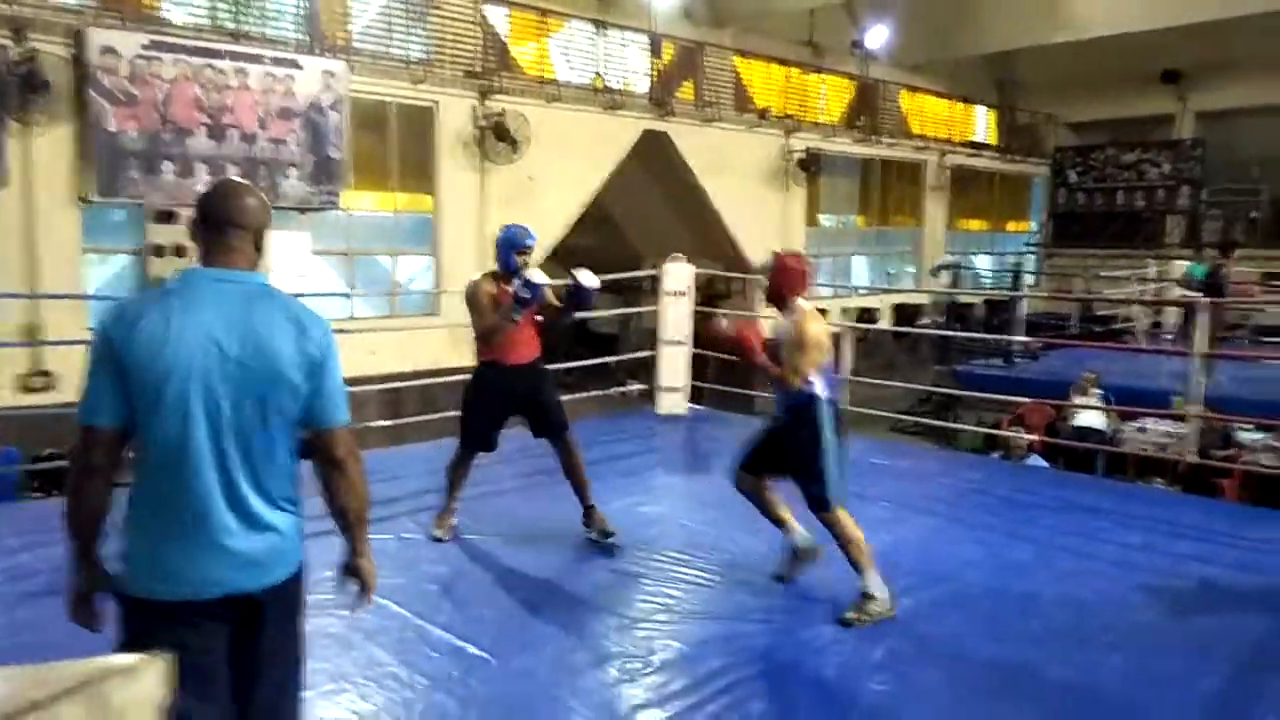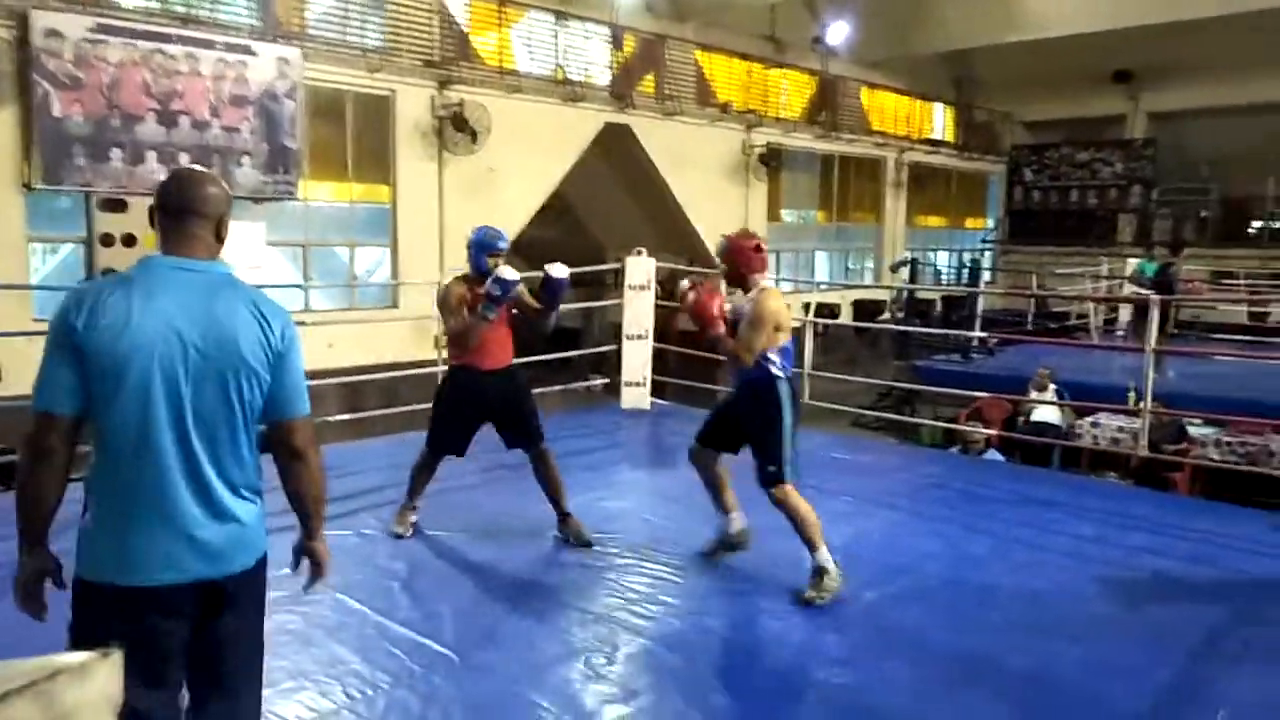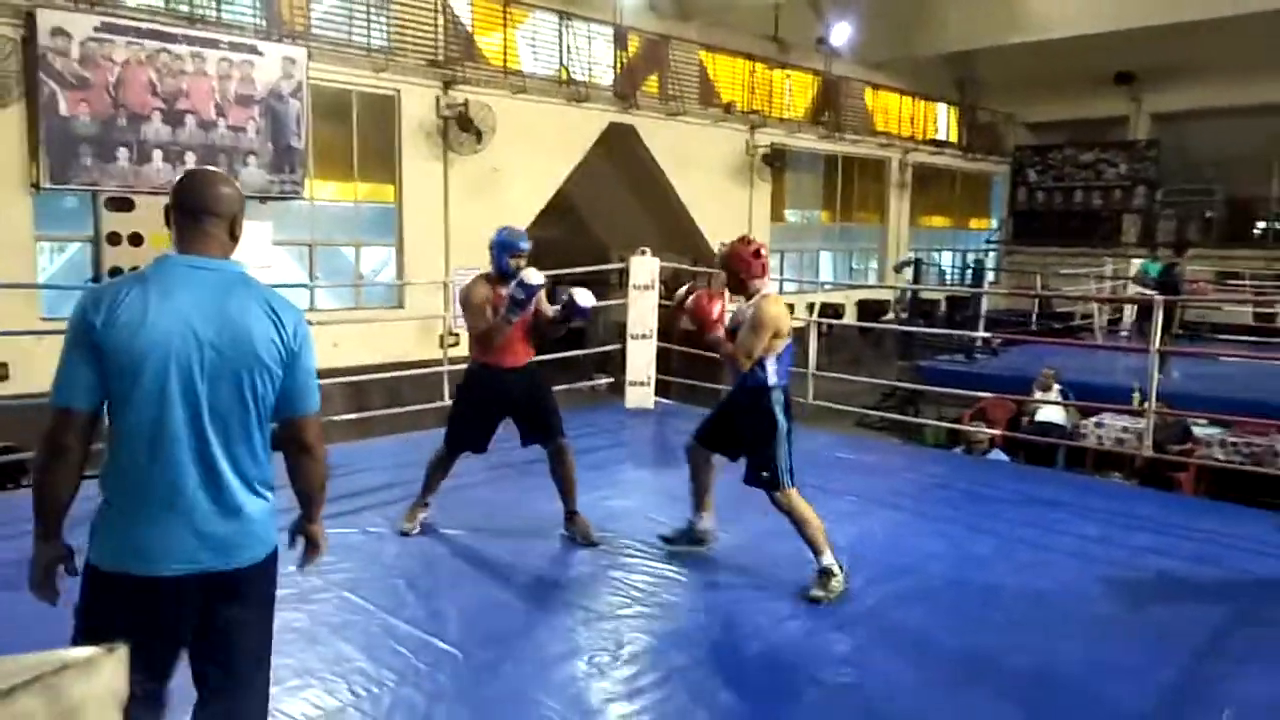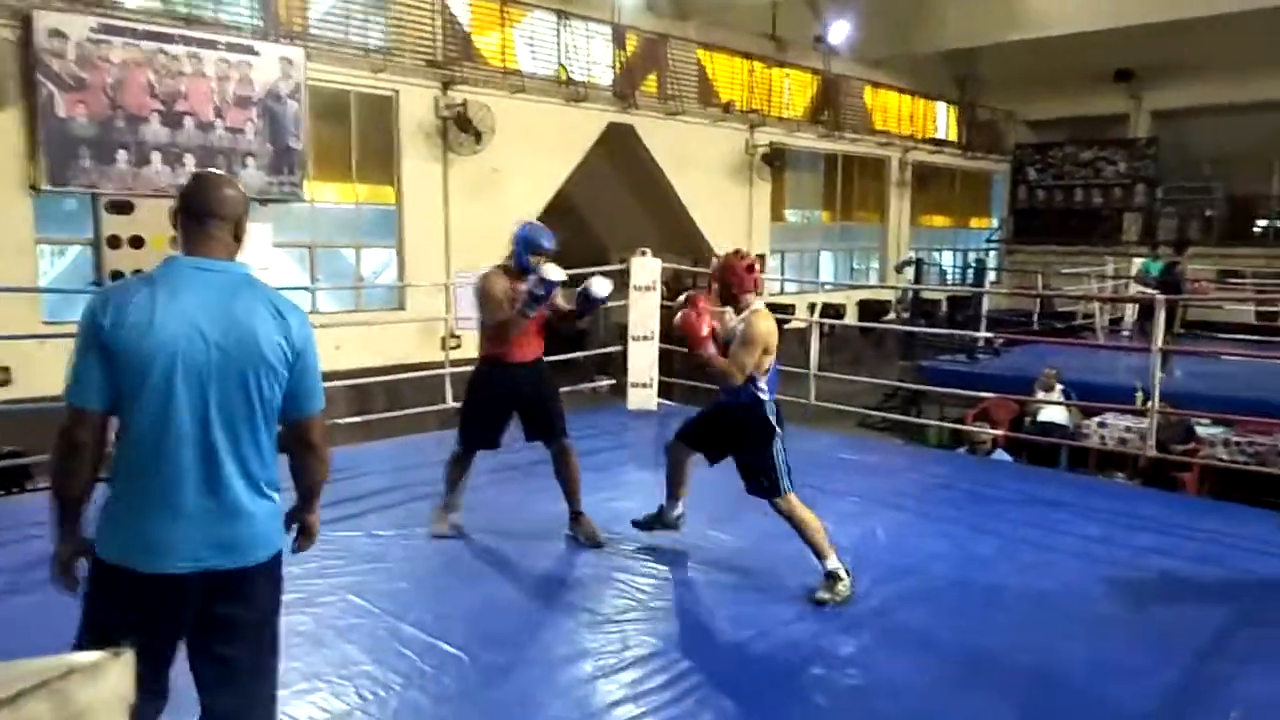
dt=0.1s
person 1, frame 1
left shoulder: (130, 322)
right shoulder: (305, 328)
left elbow: (96, 458)
right elbow: (337, 456)
left wrist: (85, 558)
right wrist: (357, 546)
left hip: (166, 574)
right hip: (270, 565)
person 1, frame 2
left shoulder: (88, 308)
right shoulder: (267, 318)
left elbow: (49, 445)
right elbow: (296, 446)
left wrist: (33, 547)
right wrist: (312, 529)
left hip: (123, 561)
right hip: (232, 554)
person 1, frame 3
left shoulder: (106, 306)
right shoulder: (278, 316)
left elbow: (67, 438)
right elbow: (306, 440)
left wrist: (48, 534)
right wrist: (311, 516)
left hip: (133, 551)
right hip: (242, 548)
person 1, frame 4
left shoulder: (115, 307)
right shoulder: (285, 318)
left elbow: (81, 437)
right elbow: (310, 440)
left wrist: (68, 529)
right wrist: (307, 506)
left hip: (139, 549)
right hip: (247, 547)
person 2, frame 1
left shoulder: (806, 325)
right shoulder: (790, 321)
left elbow: (790, 381)
right elbow: (783, 367)
left wrist: (753, 353)
right wrist: (753, 345)
left hip: (814, 417)
right hip: (791, 416)
left knee: (827, 510)
right knee: (747, 478)
left ankle: (876, 594)
right ankle: (800, 542)
person 2, frame 2
left shoulder: (767, 303)
right shoulder: (750, 299)
left elbow: (743, 357)
right elbow: (739, 342)
left wrist: (712, 325)
right wrist: (714, 314)
left hip: (771, 397)
right hip: (747, 392)
left knee: (778, 488)
right knee: (702, 452)
left ankle: (826, 569)
right ankle: (734, 529)
person 2, frame 3
left shoulder: (768, 310)
right shoulder: (751, 303)
left elbow: (741, 362)
right elbow: (734, 340)
left wrist: (711, 328)
right wrist: (711, 310)
left hip: (765, 403)
right hip: (742, 398)
left knee: (782, 494)
right knee: (698, 451)
left ankle: (830, 569)
right ankle: (701, 527)
person 2, frame 4
left shoulder: (758, 324)
right shoulder: (740, 317)
left elbow: (733, 376)
right elbow: (724, 352)
left wrist: (701, 344)
right wrist: (703, 322)
left hip: (756, 415)
right hip: (729, 406)
left knee: (782, 500)
right knee: (678, 448)
left ankle: (836, 573)
right ankle: (671, 513)
person 3, frame 1
left shoulder: (535, 283)
right shoulder: (482, 288)
right elbow: (490, 337)
left wrist: (577, 301)
right wrist: (518, 306)
left hip: (531, 372)
right hip: (494, 376)
left knee: (565, 441)
right knee: (468, 449)
left ankle: (591, 513)
right ankle: (447, 512)
person 3, frame 2
left shoulder: (510, 285)
right shoulder: (454, 291)
left elbow: (542, 322)
right elbow: (462, 339)
left wrist: (551, 300)
right wrist: (489, 305)
left hip: (505, 377)
right hip: (466, 381)
left knee: (539, 449)
right knee: (434, 451)
left ankle: (565, 518)
right ankle: (409, 508)
person 3, frame 3
left shoulder: (530, 284)
right shoulder: (476, 290)
left elbow: (551, 326)
right elbow: (487, 340)
left wrist: (569, 313)
right wrist: (513, 307)
left hip: (524, 375)
right hip: (486, 378)
left knee: (557, 445)
right knee: (452, 449)
left ankle: (572, 516)
right ankle: (420, 505)
person 3, frame 4
left shoulder: (544, 280)
right shoulder: (492, 282)
left elbow: (566, 319)
right elbow: (503, 332)
left wrist: (584, 304)
right wrist: (531, 302)
left hip: (533, 370)
right hip: (496, 373)
left knee: (561, 445)
right knee: (468, 446)
left ankle: (577, 517)
right ankle: (449, 507)
